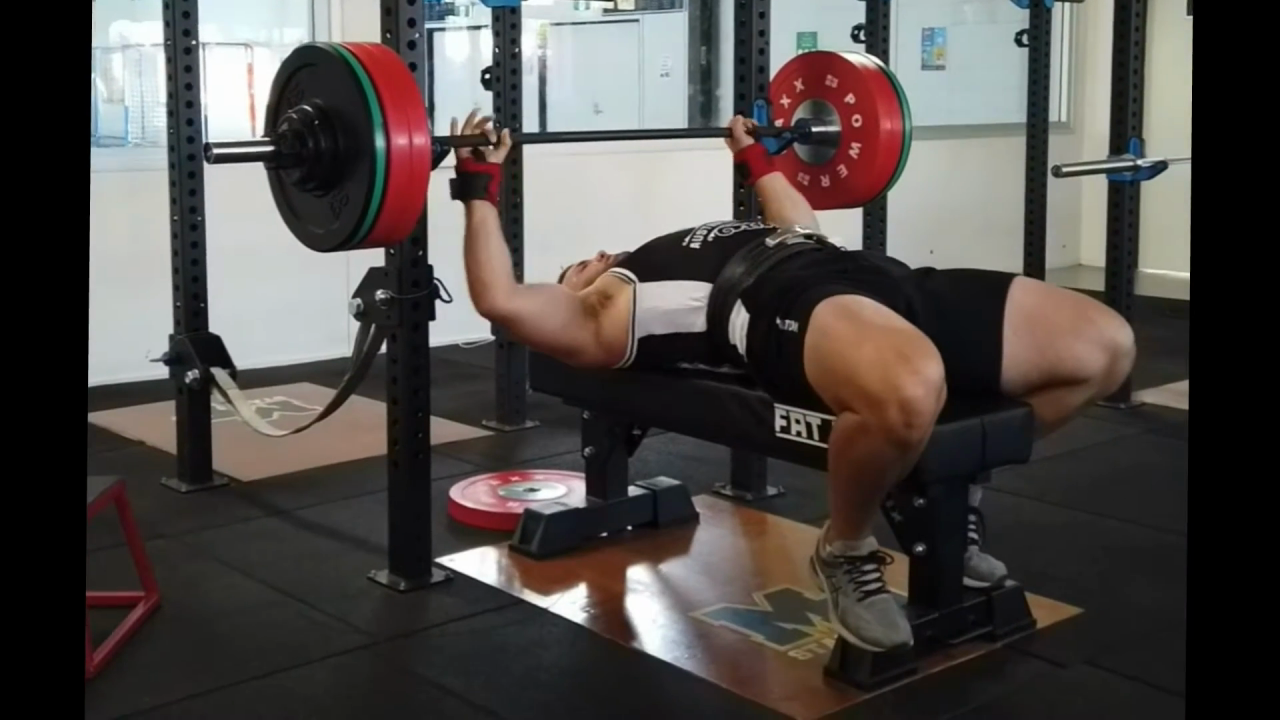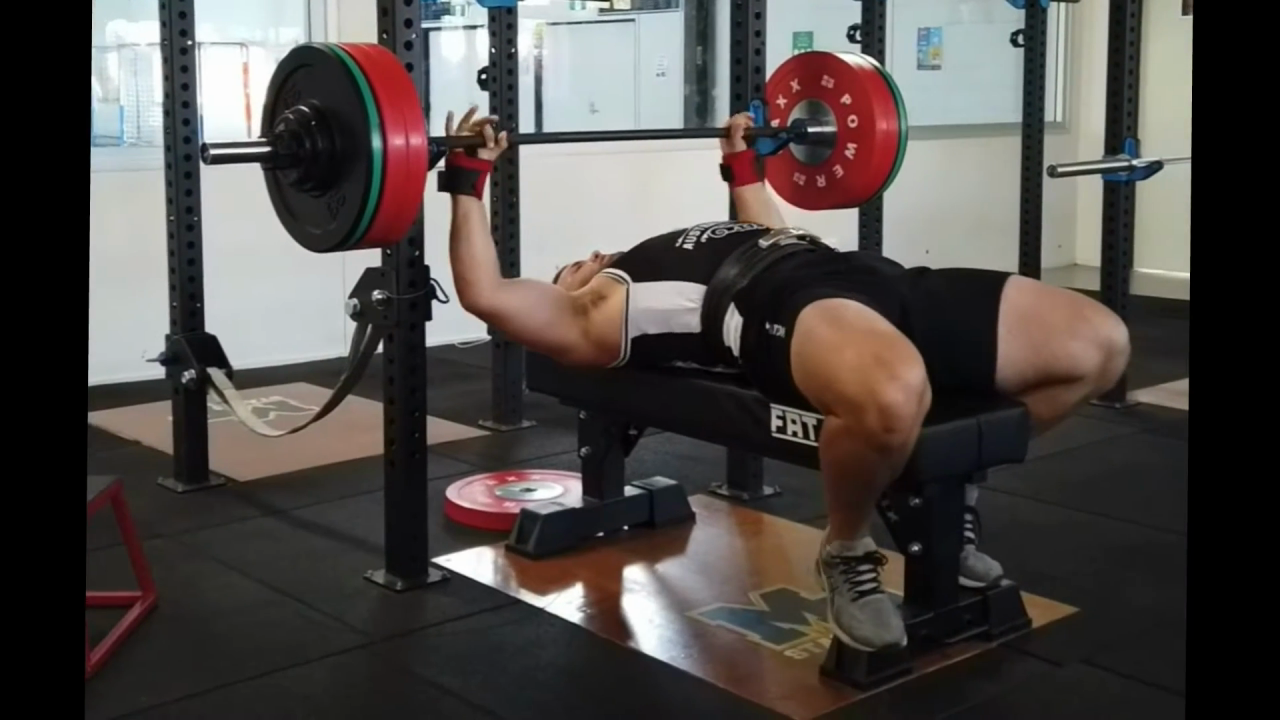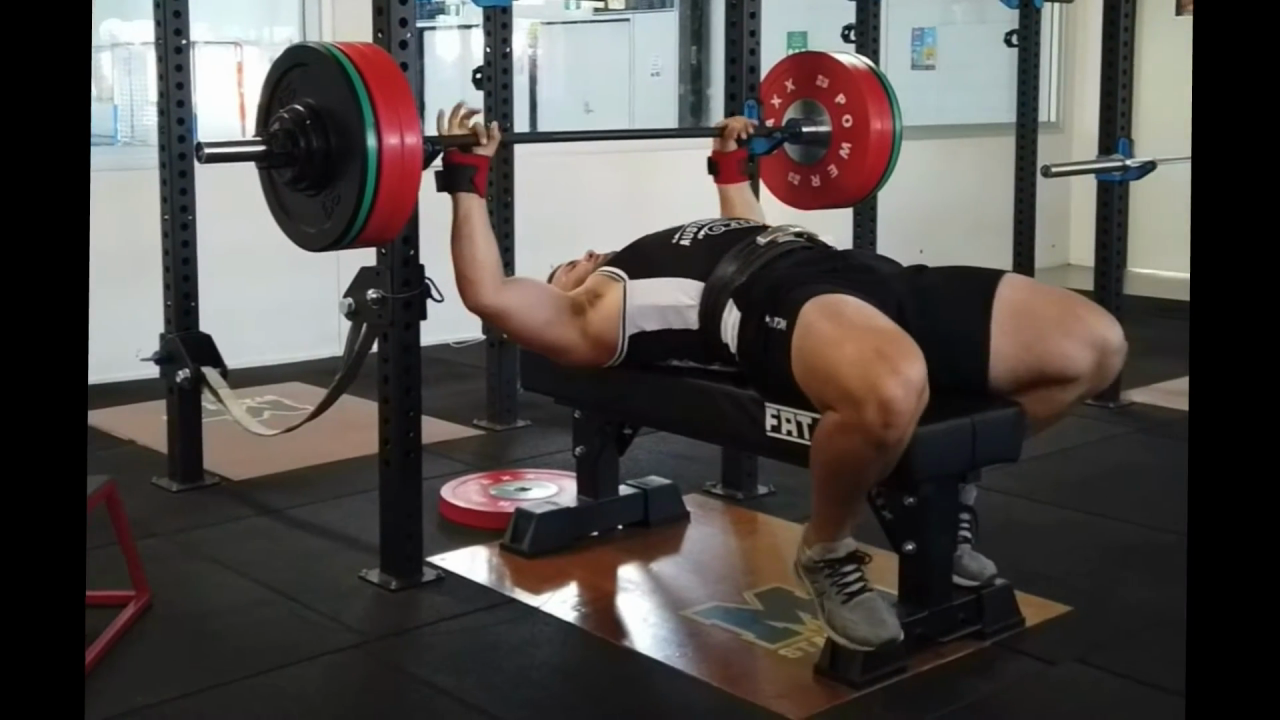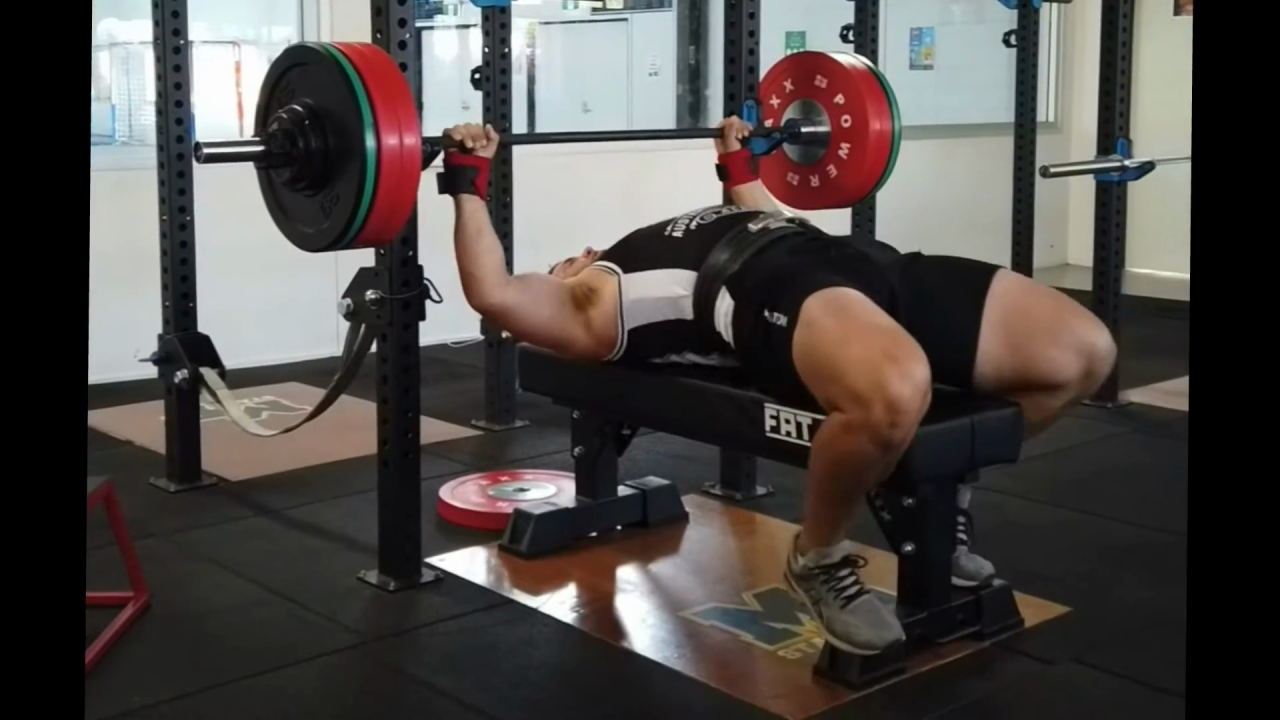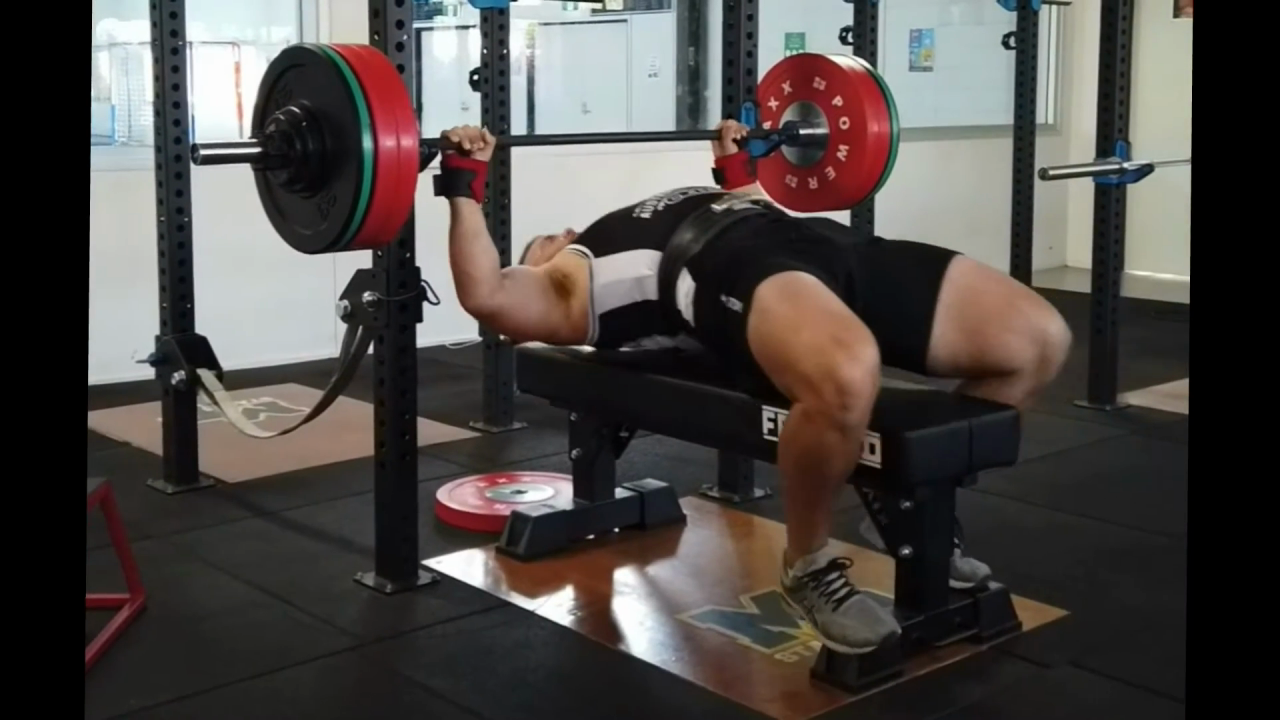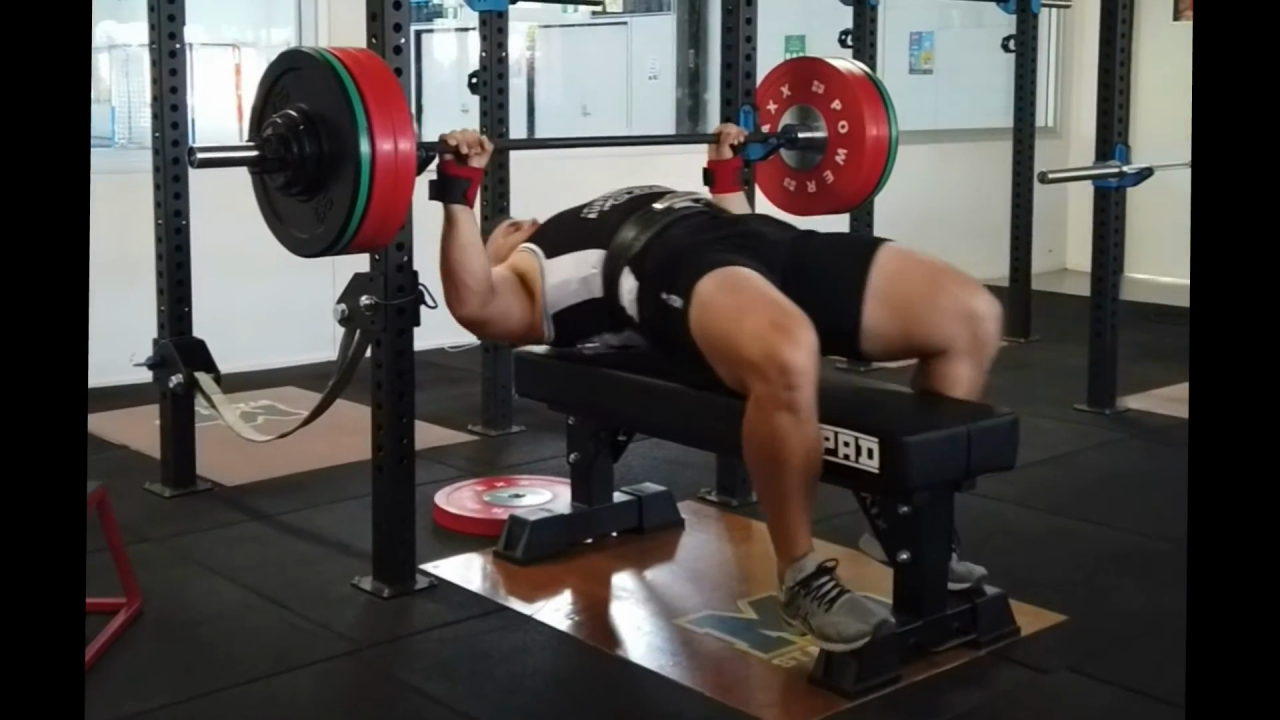
dt=0.2s
person 1, frame 1
left shoulder: (661, 271)
right shoulder: (595, 323)
left elbow: (802, 231)
right elbow: (500, 299)
left wrist: (753, 157)
right wrist: (479, 183)
left knee: (1105, 346)
right knee: (909, 391)
right ankle: (846, 550)
person 1, frame 2
left shoulder: (653, 271)
right shoulder: (590, 322)
left elbow: (763, 239)
right elbow: (486, 295)
left wrist: (740, 163)
right wrist: (468, 179)
left knee: (1100, 345)
right knee: (893, 397)
right ankle: (846, 552)
person 1, frame 3
left shoulder: (661, 277)
right shoulder: (587, 320)
left elbow: (749, 235)
right elbow: (488, 294)
left wrist: (730, 165)
right wrist: (467, 180)
left knee: (1094, 346)
right knee: (890, 393)
right ankle: (825, 552)
person 1, frame 4
left shoulder: (655, 267)
right shoulder: (587, 312)
left elbow: (760, 228)
right elbow: (493, 294)
left wrist: (735, 164)
right wrist: (467, 183)
left knee: (1082, 350)
right knee: (894, 391)
right ankle: (817, 560)
person 1, frame 5
left shoulder: (635, 245)
right shoulder: (561, 294)
right elbow: (486, 295)
left wrist: (732, 167)
right wrist: (464, 186)
left knee: (1036, 335)
right knee: (844, 374)
right ankle: (809, 568)
person 1, frame 6
left shoulder: (590, 229)
right shoulder: (520, 282)
right elbow: (473, 304)
left wrist: (725, 171)
right wrist: (458, 193)
left knee: (970, 313)
right knee: (786, 356)
right ankle: (802, 576)
